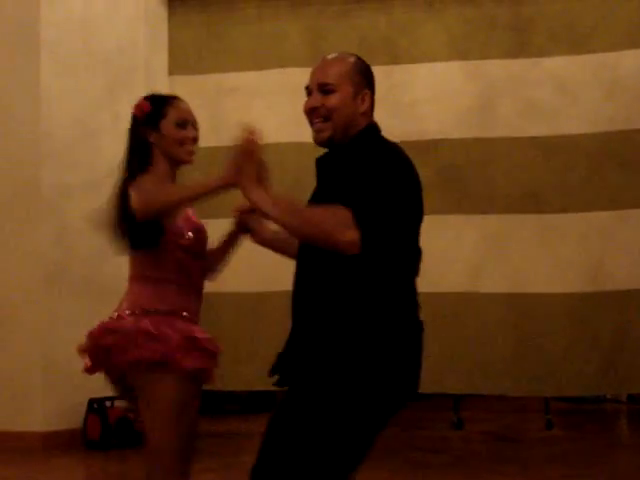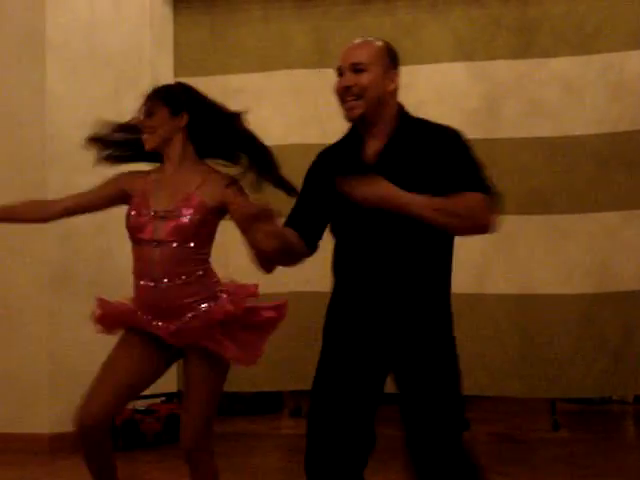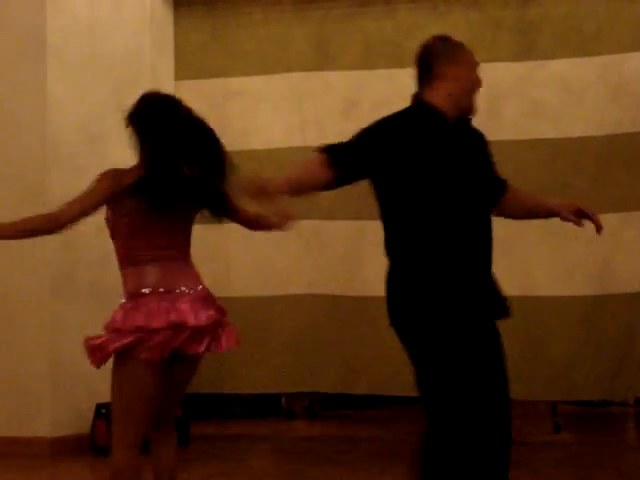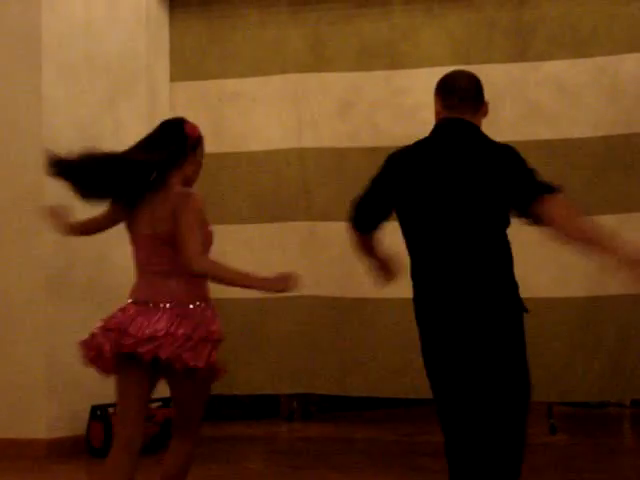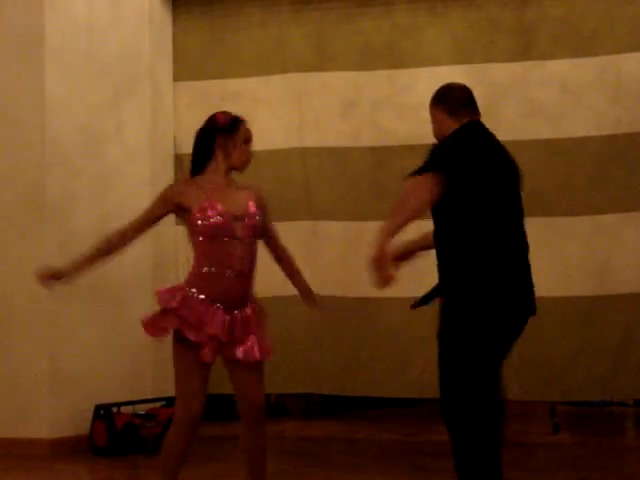
dt=0.3s
person 1, frame 1
left shoulder: (379, 164)
right shoulder: (345, 165)
left elbow: (344, 235)
left wrist: (262, 196)
right wrist: (261, 230)
left hip: (362, 361)
right hip: (338, 359)
person 1, frame 2
left shoulder: (439, 143)
right shoulder: (330, 162)
left elbow: (480, 215)
right elbow: (297, 245)
left wrist: (397, 198)
right wrist: (276, 241)
left hip: (419, 324)
right hip: (351, 325)
person 1, frame 3
left shoulder: (467, 140)
right shoulder: (396, 135)
left elbow: (495, 196)
right elbow: (333, 165)
left wrist: (554, 208)
right wrist: (277, 185)
left hip: (470, 303)
right hip: (428, 305)
left knee: (489, 424)
right knee: (458, 431)
person 1, frame 4
left shoulder: (405, 162)
right shoulder: (498, 158)
left elbow: (360, 224)
right elbow: (545, 207)
left wrist: (378, 259)
left hip: (436, 311)
right hip: (491, 307)
left knee: (462, 424)
right knee: (503, 425)
person 1, frame 5
left shoulder: (457, 149)
right shoulder: (496, 155)
left elbow: (427, 184)
left wrist: (385, 238)
right wrist: (414, 246)
left hip: (473, 298)
right hip: (505, 295)
left knee: (464, 408)
right knee: (479, 398)
person 2, frame 1
left shoulder: (157, 189)
right shoulder: (147, 184)
left elbow: (202, 267)
right elbow: (144, 208)
left wrist: (240, 227)
right wrist: (221, 181)
left hip: (139, 336)
right hip: (159, 339)
person 2, frame 2
left shoulder: (218, 185)
right shoulder: (132, 184)
right elbow: (54, 208)
left wrist: (262, 226)
left hip: (206, 323)
right hip: (149, 325)
left knee: (195, 445)
right knee: (90, 421)
person 2, frame 3
left shoulder: (118, 182)
right shoulder: (194, 182)
left elbow: (55, 222)
right elbow: (257, 221)
right wrist: (279, 219)
left hip: (149, 317)
right hip: (192, 312)
left knee: (125, 443)
right knee: (163, 428)
person 2, frame 4
left shoulder: (130, 200)
right shoulder: (185, 202)
left elbow: (85, 227)
right elbow: (199, 266)
left wrist: (61, 220)
right wrist: (262, 283)
left hip: (136, 323)
right hip: (181, 326)
left knee: (126, 442)
right knee: (186, 431)
person 2, frame 5
left shoulder: (253, 198)
right shoulder: (184, 192)
left elbow: (277, 249)
right elbow: (127, 233)
left wrist: (304, 290)
right wrist: (71, 269)
left hip: (239, 313)
right hip: (196, 310)
left knee: (254, 410)
right knee: (188, 415)
